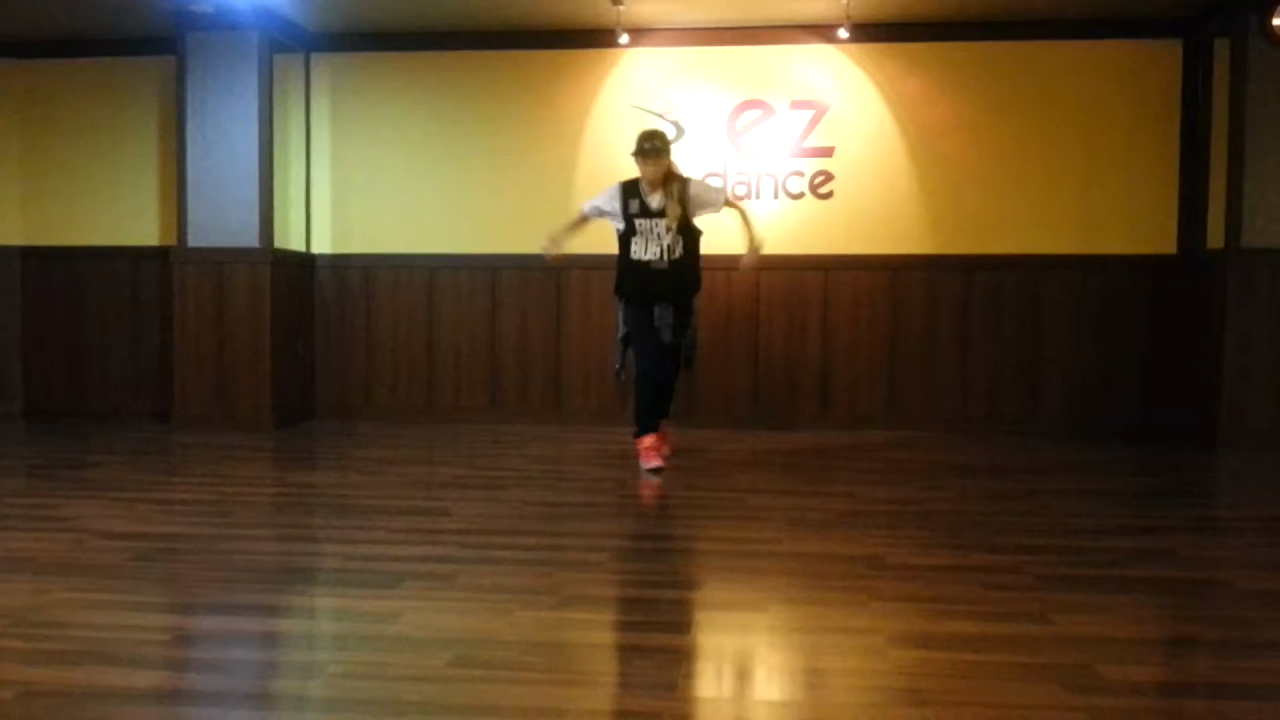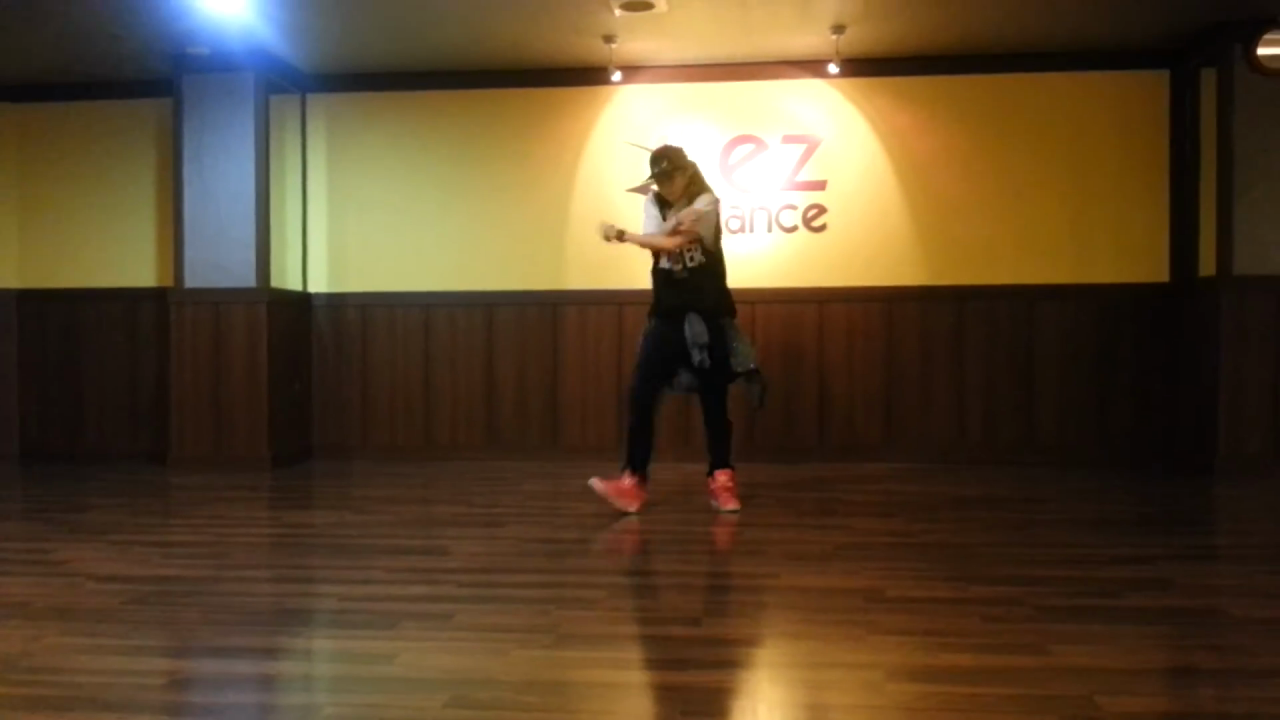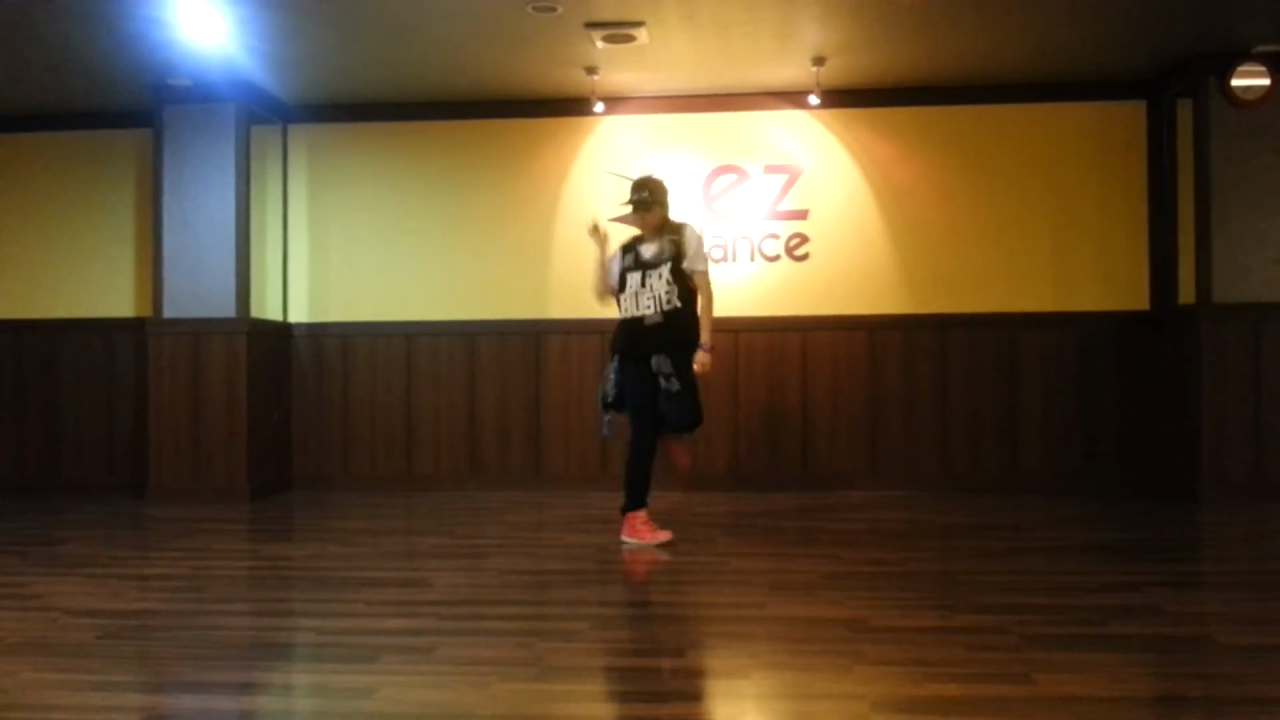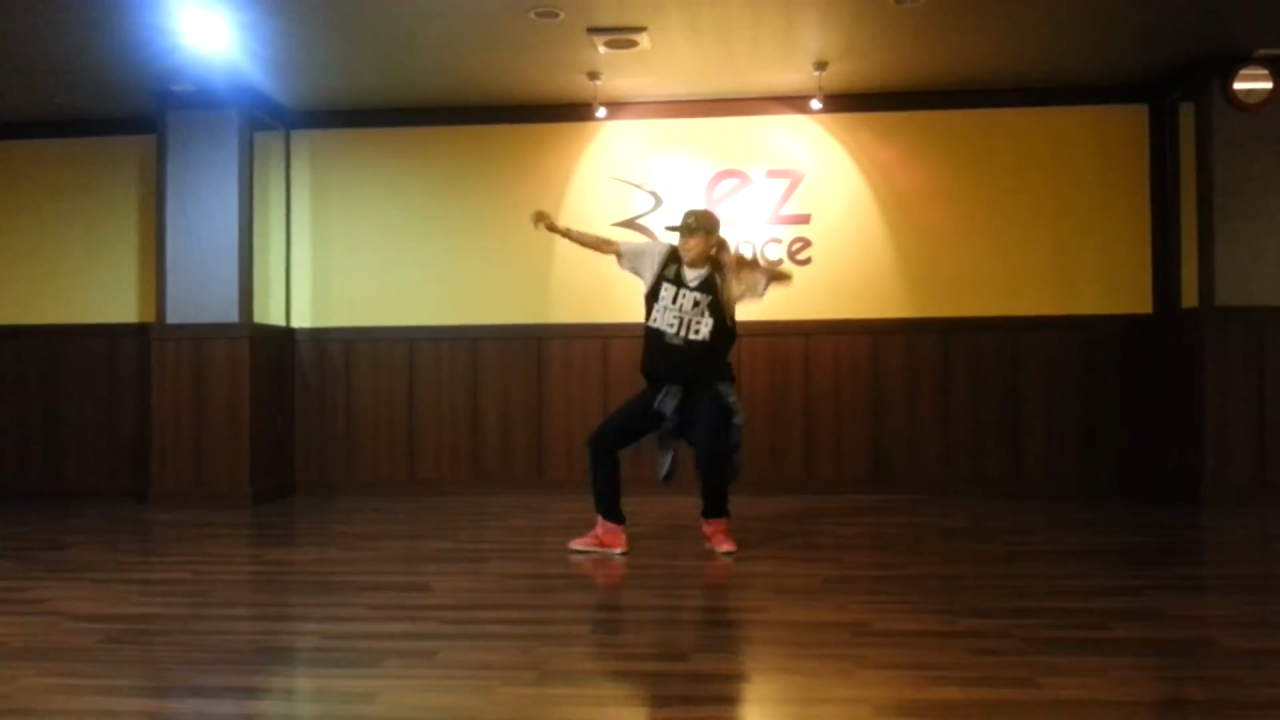
dt=1s
person 1, frame 1
left shoulder: (687, 189)
right shoulder: (622, 193)
left elbow: (730, 200)
right elbow: (589, 211)
left wrist: (751, 235)
right wrist: (560, 235)
left hip: (675, 294)
right hip: (637, 294)
left knee: (669, 365)
right knee: (647, 363)
left ankle: (658, 424)
right ankle: (647, 440)
person 1, frame 2
left shoulder: (705, 202)
right shoulder: (654, 204)
left elbow: (677, 242)
right elbow: (655, 241)
left wrist: (621, 235)
right wrist: (675, 226)
left hip: (709, 315)
right hip: (668, 316)
left knee: (713, 400)
right knee: (642, 392)
left ankle: (722, 481)
right ankle: (632, 483)
person 1, frame 3
left shoulder: (685, 238)
right shoulder: (625, 252)
left elbow: (704, 291)
right elbow: (604, 296)
left wrist: (705, 345)
right wrist: (603, 254)
left hip: (677, 350)
right hip: (634, 353)
left knee: (687, 418)
right knee: (643, 433)
left ankle: (668, 430)
right ankle: (637, 519)
person 1, frame 4
left shoulder: (727, 277)
right shoulder: (660, 257)
left elbow: (782, 276)
right elbow: (610, 246)
left wrist: (751, 267)
right wrist: (559, 229)
left hip: (706, 389)
right hip: (660, 386)
left knee: (712, 457)
right knee: (600, 441)
left ankle: (716, 526)
right ankle: (609, 530)
